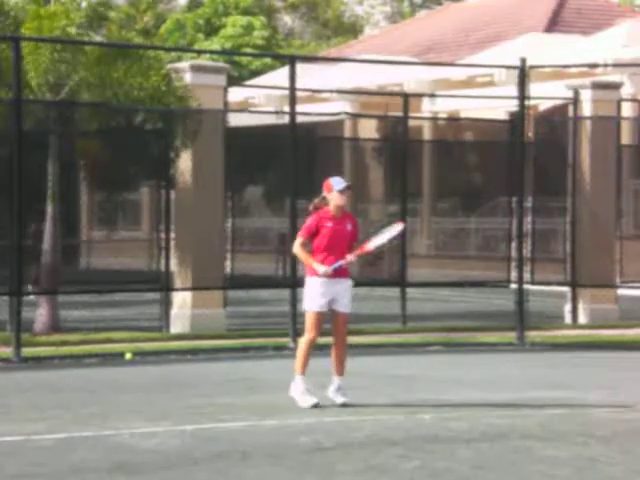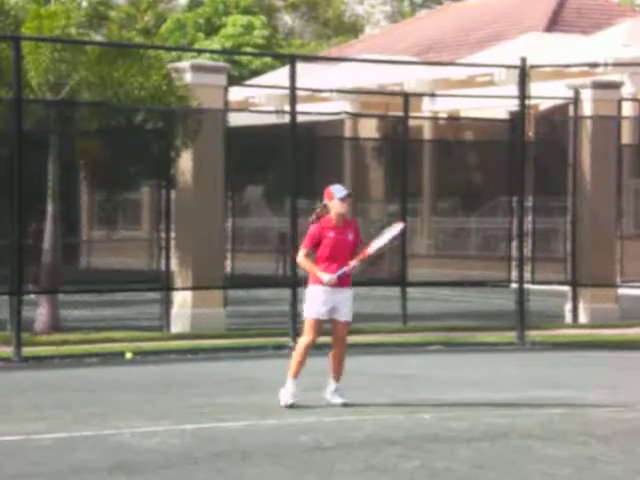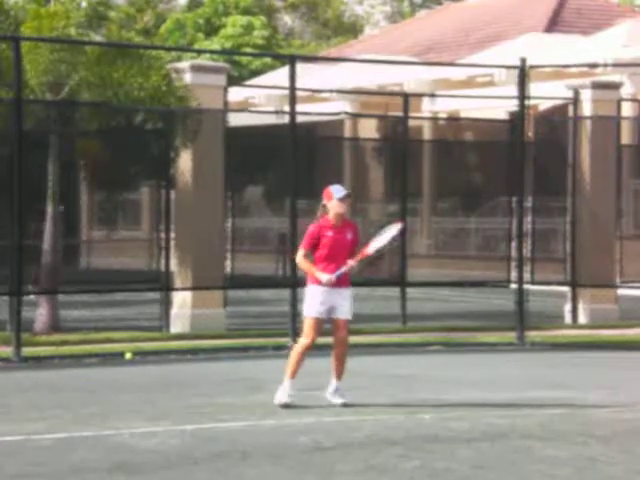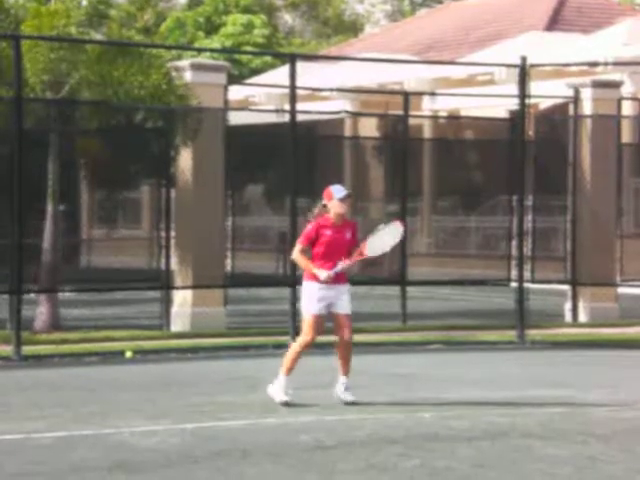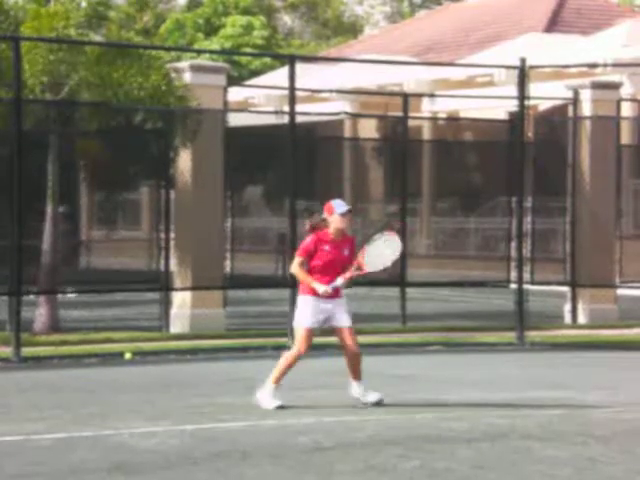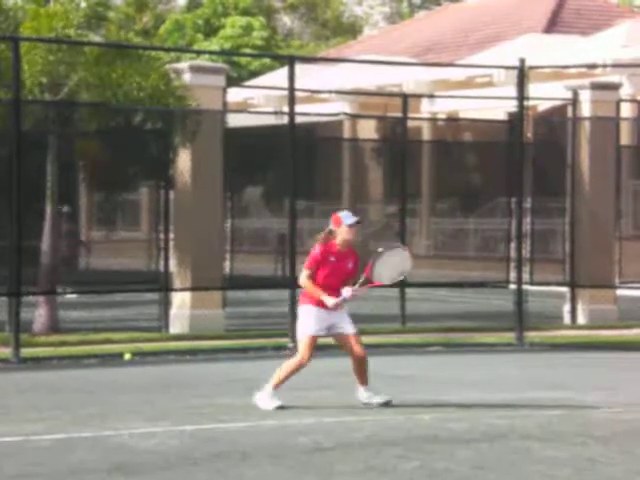
dt=0.1s
person 1, frame 1
left shoulder: (351, 220)
right shoulder: (318, 219)
right elbow: (297, 247)
left wrist: (351, 256)
right wrist: (316, 265)
left hip: (342, 281)
right hip: (319, 280)
left knee: (340, 336)
right knee: (312, 334)
left ankle: (336, 386)
right ankle: (298, 384)
person 1, frame 2
left shoulder: (353, 228)
right shoulder: (319, 227)
right elbow: (301, 257)
left wrist: (354, 263)
right wrist: (320, 274)
left hip: (344, 290)
right hip: (320, 288)
left knee: (340, 341)
right knee: (308, 339)
left ankle: (333, 388)
right ankle: (289, 387)
person 1, frame 3
left shoulder: (352, 228)
right shoulder: (317, 227)
right elbow: (300, 258)
left wrist: (352, 263)
right wrist: (319, 274)
left hip: (342, 289)
right hip: (318, 288)
left knee: (342, 341)
right knee: (308, 339)
left ankle: (334, 388)
right ankle: (286, 387)
person 1, frame 4
left shoulder: (351, 227)
right shoulder: (316, 226)
right elbow: (296, 254)
left wrist: (349, 261)
right wrist: (316, 271)
left hip: (339, 286)
right hip: (315, 286)
left knee: (346, 338)
right knee: (308, 337)
left ankle: (343, 384)
right ankle: (280, 383)
person 1, frame 5
left shoulder: (349, 242)
right shoulder: (314, 239)
right elbow: (295, 268)
left wrist: (344, 279)
right wrist: (316, 285)
left hip: (335, 301)
right hip: (311, 299)
left knee: (352, 347)
right knee: (300, 349)
left ankle: (359, 388)
right ankle: (267, 390)
person 1, frame 6
left shoulder: (352, 256)
right shoulder: (322, 250)
right elbow: (303, 280)
left wrist: (348, 291)
right wrist: (324, 298)
left hip: (337, 311)
right hip: (313, 308)
left knee: (359, 353)
right knee: (303, 357)
left ankle: (365, 391)
right ankle: (266, 393)
